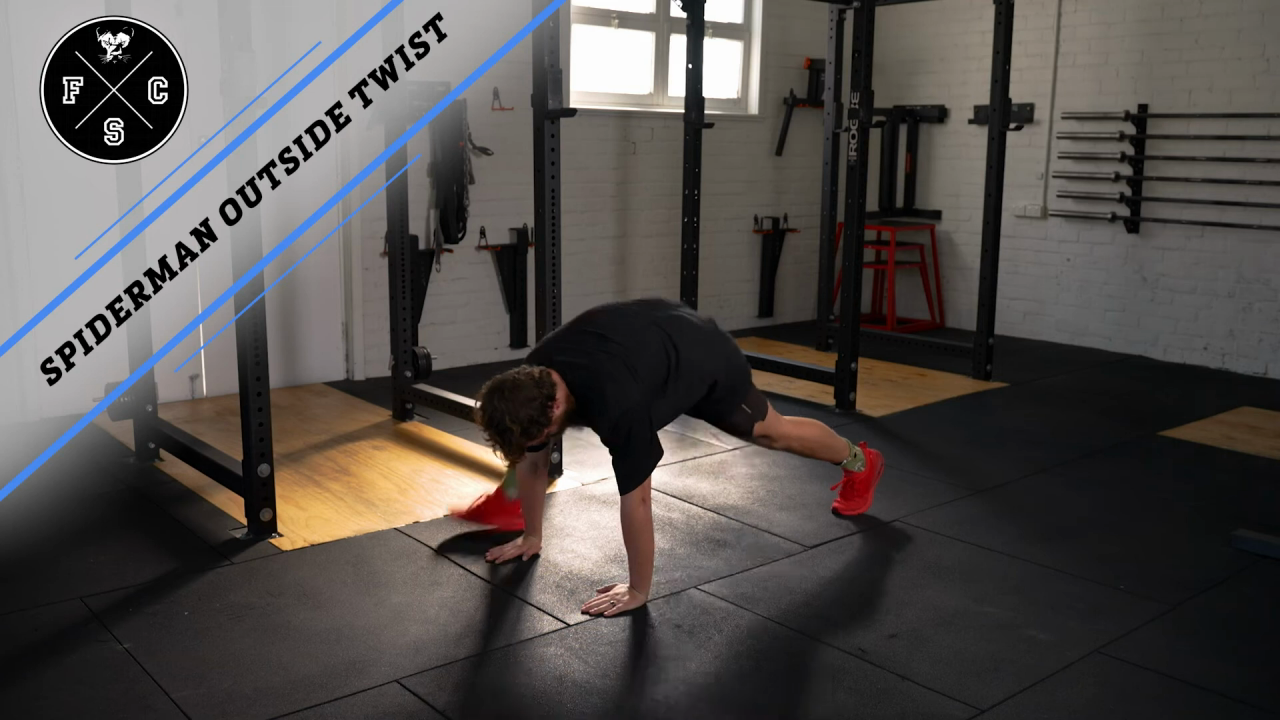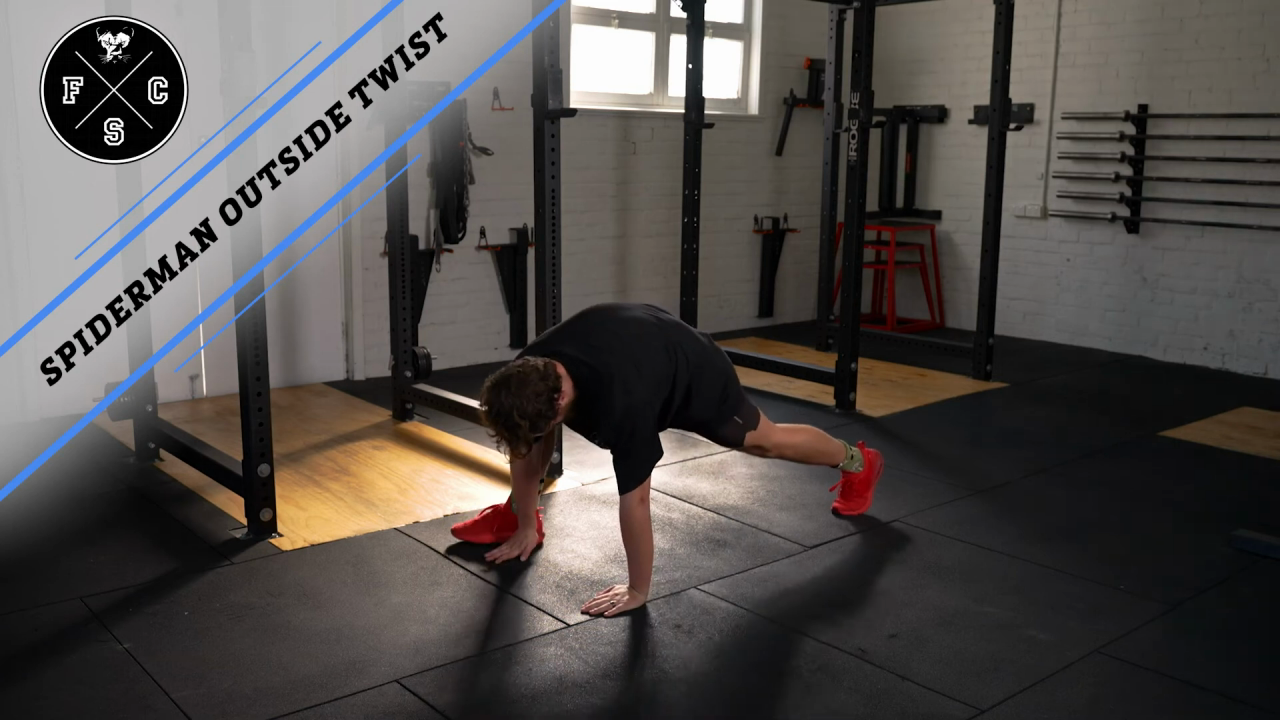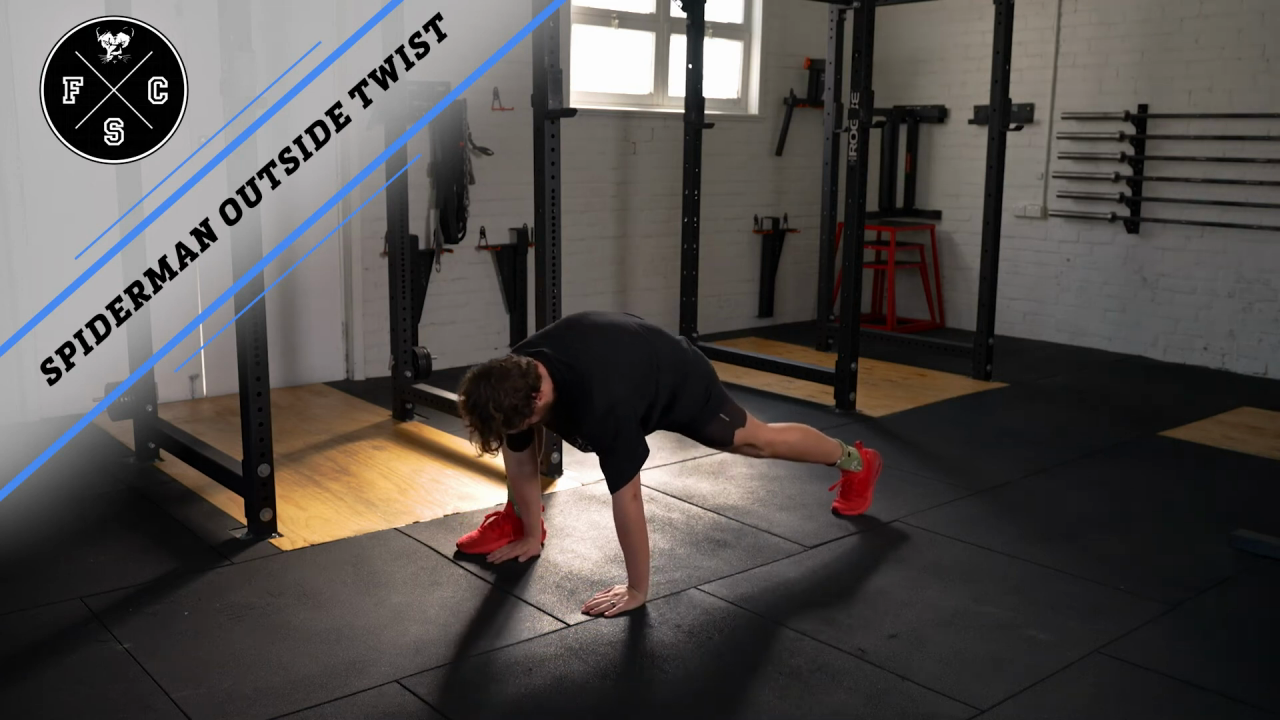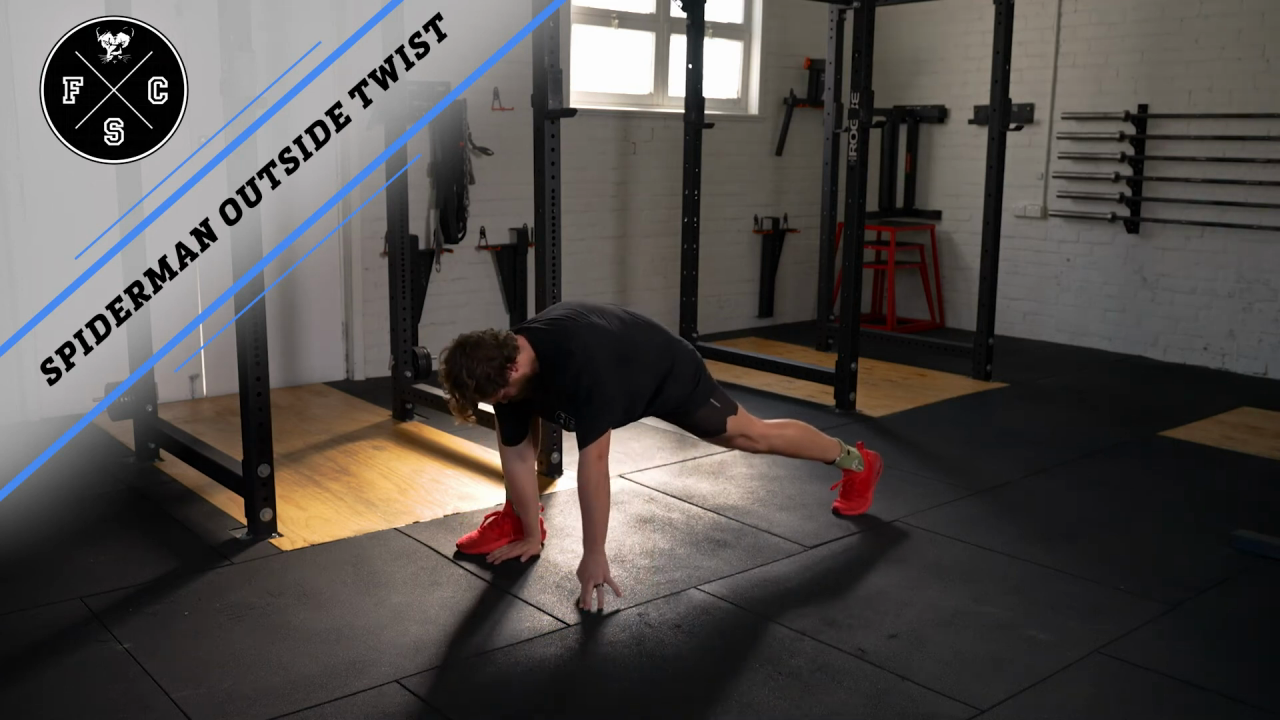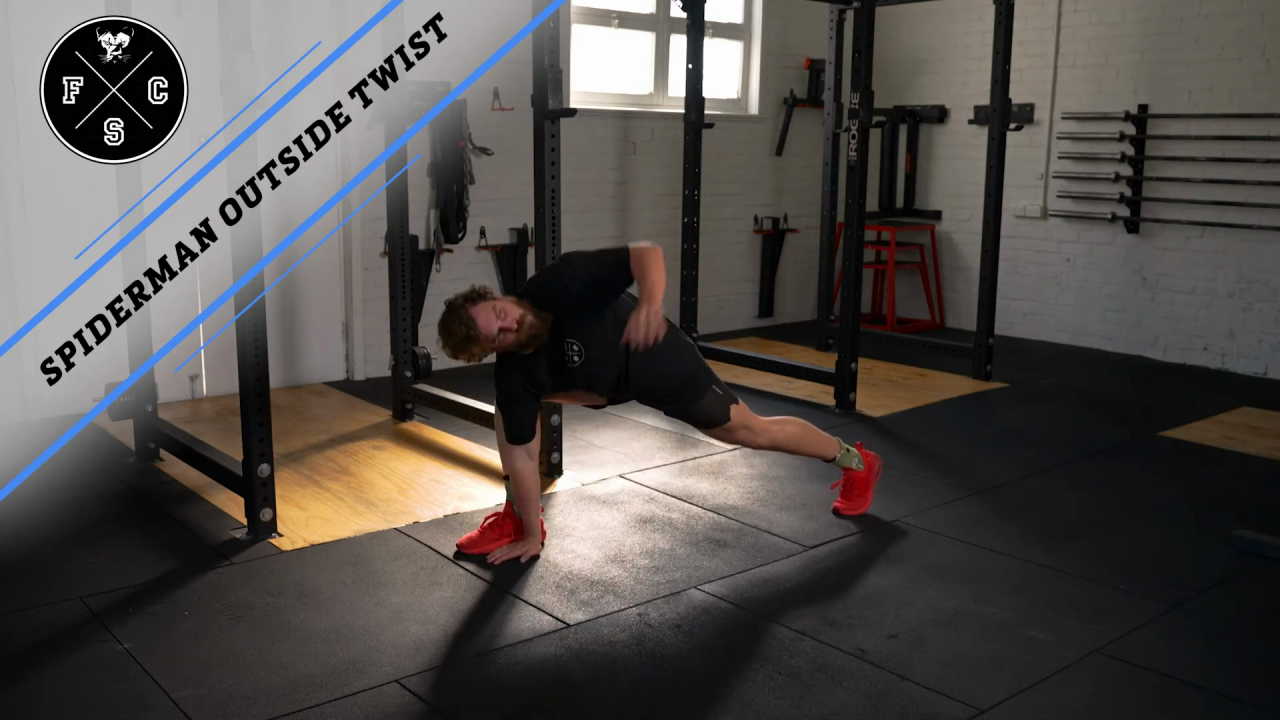
dt=1s
person 1, frame 1
left shoulder: (616, 403)
right shoulder: (531, 384)
left elbow: (636, 500)
right elbow: (530, 459)
left wrist: (638, 590)
right wrist: (531, 535)
left hip: (705, 357)
right hip: (649, 329)
left knee: (770, 432)
left ankle: (859, 462)
right ankle: (509, 496)
person 1, frame 2
left shoulder: (619, 402)
right shoulder: (528, 378)
left elbow: (635, 501)
right elbow: (526, 451)
left wrist: (638, 591)
right wrist: (525, 526)
left hip: (697, 375)
right hip: (641, 341)
left knee: (765, 440)
left ankle: (856, 462)
right ankle: (515, 514)
person 1, frame 3
left shoulder: (599, 402)
right shoulder: (515, 378)
left elbow: (626, 497)
right elbow: (520, 459)
left wrist: (637, 589)
right wrist: (530, 533)
left hip: (678, 380)
right hip: (623, 352)
left knee: (755, 440)
left ankle: (855, 461)
right ankle: (514, 518)
person 1, frame 4
left shoulder: (580, 361)
right shoulder: (505, 363)
left elbow: (593, 462)
right elbow: (517, 453)
left wrist: (595, 555)
right wrist: (530, 535)
left hip: (670, 374)
right hip: (622, 374)
left knee: (750, 435)
right knee: (522, 425)
left ankle: (855, 461)
right ankle: (515, 518)
person 1, frame 5
left shoulder: (563, 280)
right shoulder: (514, 370)
left elbow: (647, 256)
right elbow: (522, 454)
left wrist: (648, 305)
right wrist: (530, 534)
left hip: (667, 366)
right hip: (611, 377)
left knee: (751, 430)
right knee: (514, 412)
left ankle: (853, 460)
right ankle: (514, 516)
